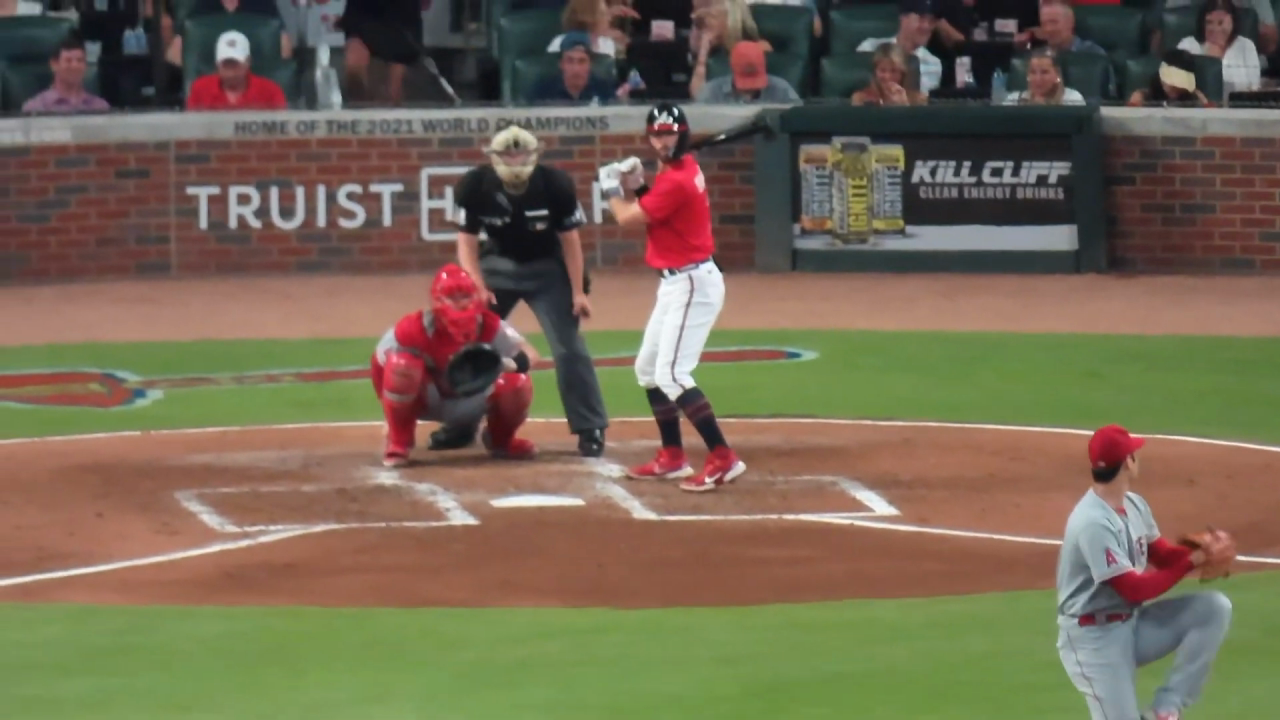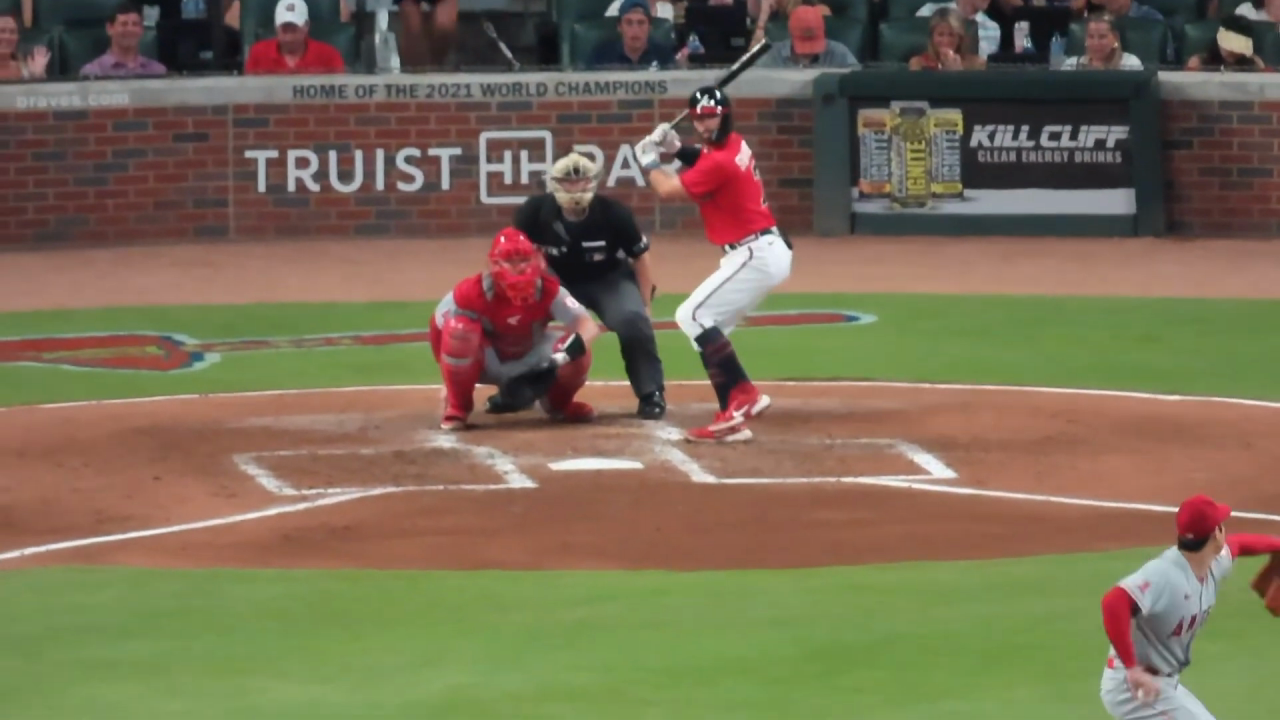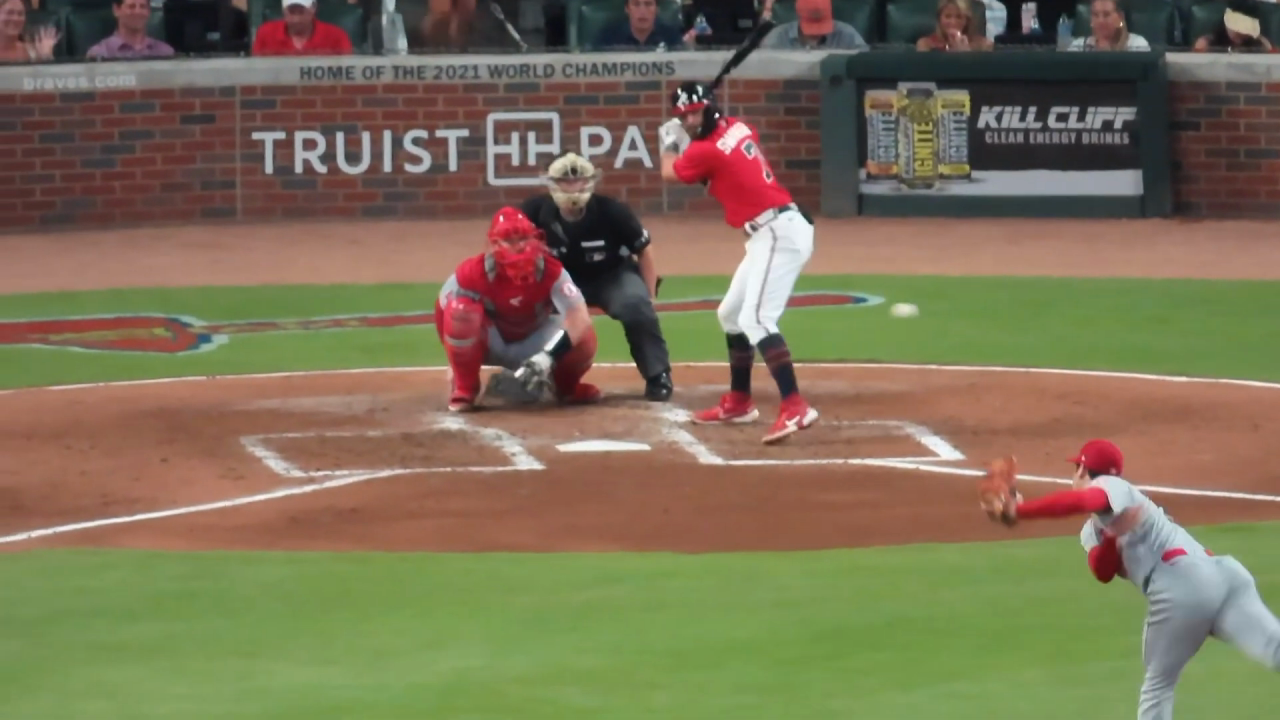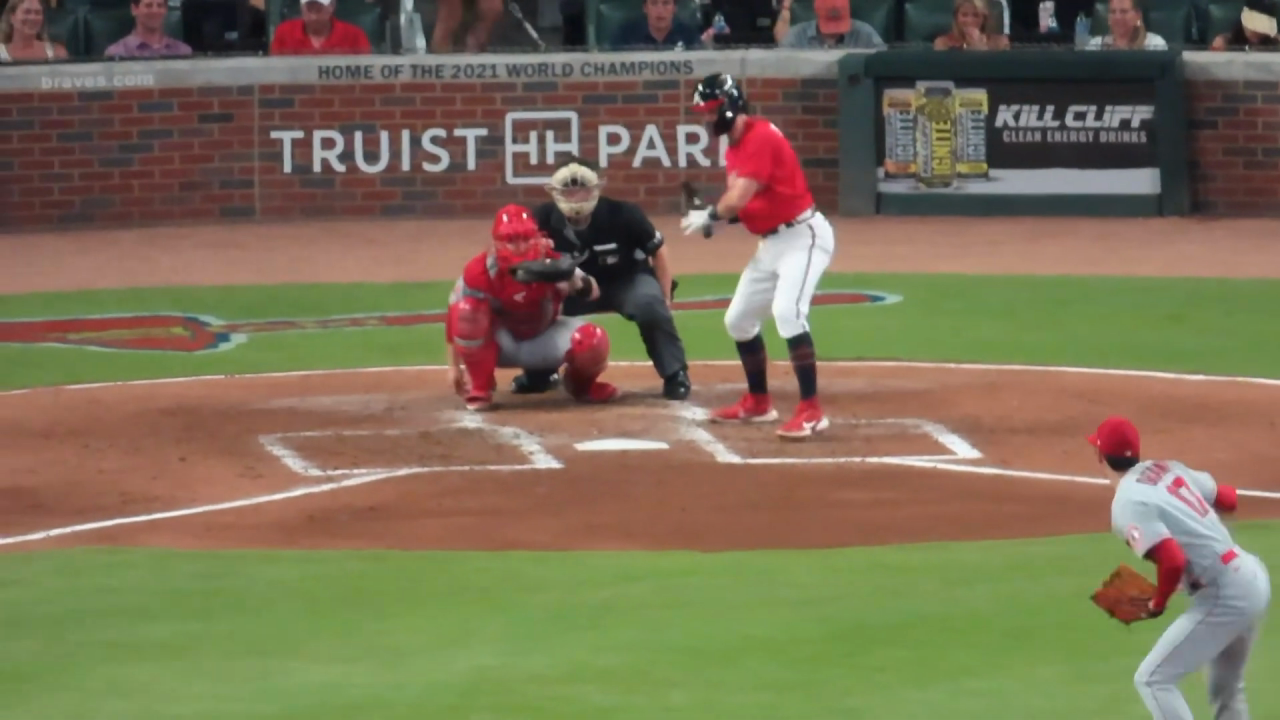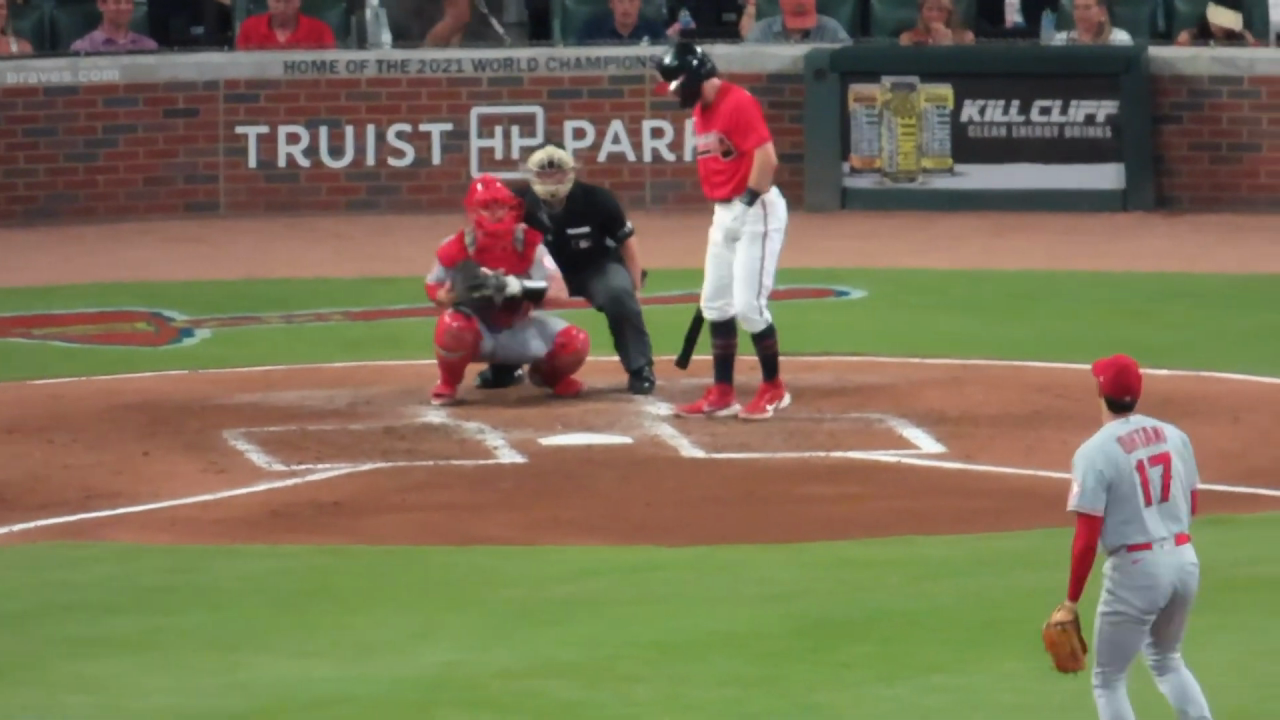
dt=0.5s
person 1, frame 1
left shoulder: (677, 179)
right shoulder: (678, 169)
left elbow: (628, 218)
right elbow: (653, 208)
left wrist: (610, 187)
right wrist: (636, 184)
left hip: (692, 284)
right hip: (677, 283)
left knee: (671, 374)
right knee: (648, 368)
left ankle: (723, 458)
right ankle: (673, 457)
person 1, frame 2
left shoulder: (721, 160)
right shoulder: (731, 144)
left elbow: (669, 190)
right elbow: (704, 165)
left wrist: (649, 160)
right wrist: (676, 148)
left hip: (756, 254)
right hip: (761, 251)
left knee: (691, 316)
right knee: (705, 327)
left ankle: (746, 394)
right ankle: (730, 420)
person 1, frame 3
left shoulder: (703, 149)
right shoulder: (738, 128)
left elbow: (669, 171)
left wrist: (669, 144)
right wrist: (684, 139)
left hip: (779, 232)
right hip: (769, 234)
left knee: (754, 319)
right knee: (731, 315)
left ankle: (795, 407)
right ankle: (738, 402)
person 1, frame 4
left shoulder: (761, 135)
right shoulder: (732, 149)
left elbow: (740, 197)
left wrist: (708, 216)
right wrist: (711, 217)
left hip: (805, 236)
right hip: (771, 243)
left knee: (787, 311)
right knee: (738, 319)
left ankle: (810, 409)
right ankle: (758, 401)
person 1, frame 5
left shoulder: (738, 102)
right shoulder: (701, 108)
left elbow: (767, 157)
left wrist: (745, 206)
right wrist: (729, 210)
left hip: (756, 209)
right hip: (726, 211)
left knee: (750, 304)
right knee: (716, 304)
left ankle: (773, 389)
right ankle: (722, 395)
person 2, frame 1
left shoulder: (1133, 504)
right shoulder: (1093, 522)
left elbow: (1161, 554)
right elbow: (1135, 589)
left wrist: (1203, 550)
right wrist: (1191, 562)
left hip: (1130, 628)
right hip: (1093, 643)
left knee: (1216, 607)
person 2, frame 2
left shoulder: (1211, 564)
right shoulder: (1164, 575)
left elbow: (1236, 543)
right elbow: (1112, 603)
right wrist: (1133, 669)
right hip: (1131, 686)
person 2, frame 3
left shoulder: (1108, 487)
left elbow: (1083, 499)
right elbow: (1103, 572)
left wrist: (1018, 512)
right wrist: (1114, 533)
left hip: (1184, 589)
left knee: (1157, 691)
person 2, frame 4
left shoulder: (1128, 504)
right shoulder: (1169, 470)
left elbow: (1175, 561)
right elbow: (1229, 500)
left wrist: (1157, 603)
right wrist: (1219, 485)
left hip: (1229, 593)
right hip: (1251, 576)
left knee: (1154, 681)
right knee: (1224, 691)
person 2, frame 5
left shoulder: (1094, 452)
right shoulder: (1175, 436)
left elbow: (1088, 534)
right elbow: (1191, 504)
left wrist: (1071, 601)
left hip: (1134, 570)
right hip: (1184, 562)
left knee: (1107, 679)
right knee: (1166, 660)
person 3, frame 1
left shoulder: (555, 184)
right shoulder: (474, 185)
left elbow: (570, 239)
right elbow: (466, 241)
left wrist: (579, 291)
right wrist: (477, 287)
left hip: (547, 268)
right hip: (497, 265)
left knee: (570, 347)
left ankle: (592, 429)
right ankle: (460, 424)
person 3, frame 2
left shoulder: (614, 214)
right shoulder: (534, 211)
left elbow: (639, 257)
left wrist: (646, 305)
left hip: (609, 278)
right hip: (558, 279)
left knee: (633, 319)
left ankle: (651, 393)
person 3, frame 3
left shoulder: (612, 211)
right shoulder: (533, 212)
left elbow: (643, 250)
left wrist: (650, 297)
left hip: (612, 275)
left knee: (635, 306)
left ankle: (658, 375)
person 3, frame 4
left shoulder: (623, 214)
right shoulder: (544, 218)
left elbow: (657, 251)
left wrist: (665, 299)
left hip: (628, 279)
left knee: (649, 306)
left ankle: (675, 374)
right ankle: (540, 373)
person 3, frame 5
left shoulder: (597, 200)
right shoulder: (518, 202)
left elbow: (626, 241)
left wrist: (636, 288)
left hip: (598, 266)
left knee: (619, 296)
left ankle: (640, 370)
right ankle: (505, 369)
person 4, frame 1
left shoulder: (488, 324)
right shoulder: (413, 329)
left elbow: (530, 354)
right elbow: (379, 364)
left wrist: (508, 364)
right wrist: (392, 418)
left hip: (471, 402)
right hip: (427, 401)
left knee: (518, 384)
right knee: (400, 364)
left ankle: (500, 440)
right ankle: (399, 443)
person 4, frame 2
left shoulder: (548, 290)
right shoulder: (471, 292)
left elbow: (589, 327)
right elbow: (438, 328)
left wrist: (561, 357)
right wrist: (451, 372)
left hip: (530, 363)
right hip: (486, 364)
left knee: (578, 354)
right knee: (457, 328)
left ankle: (558, 404)
right ankle: (457, 406)
person 4, frame 3
left shoulder: (550, 271)
right shoulder: (473, 273)
left elbow: (582, 318)
right elbow: (443, 311)
left wrist: (546, 357)
right wrist: (454, 365)
left hip: (535, 338)
right hip: (490, 344)
left knee: (583, 337)
right knee: (460, 309)
left ankle: (565, 384)
right ankle: (465, 389)
person 4, frame 4
right shoulder: (478, 271)
left elbow: (592, 291)
right elbow: (455, 314)
left wrist: (576, 282)
right wrist: (453, 366)
left hip: (544, 341)
right hip: (501, 344)
left knee: (593, 342)
right knee: (466, 310)
left ankle: (580, 383)
right ankle: (481, 388)
person 4, frame 5
left shoulder: (529, 244)
right shoulder: (455, 249)
left elbow: (560, 294)
right elbow: (433, 288)
left wrist: (514, 287)
right wrist: (447, 295)
left hip: (518, 331)
right hip: (476, 332)
left knee: (576, 343)
right knee: (453, 326)
left ankle: (546, 374)
right ankle: (448, 383)
